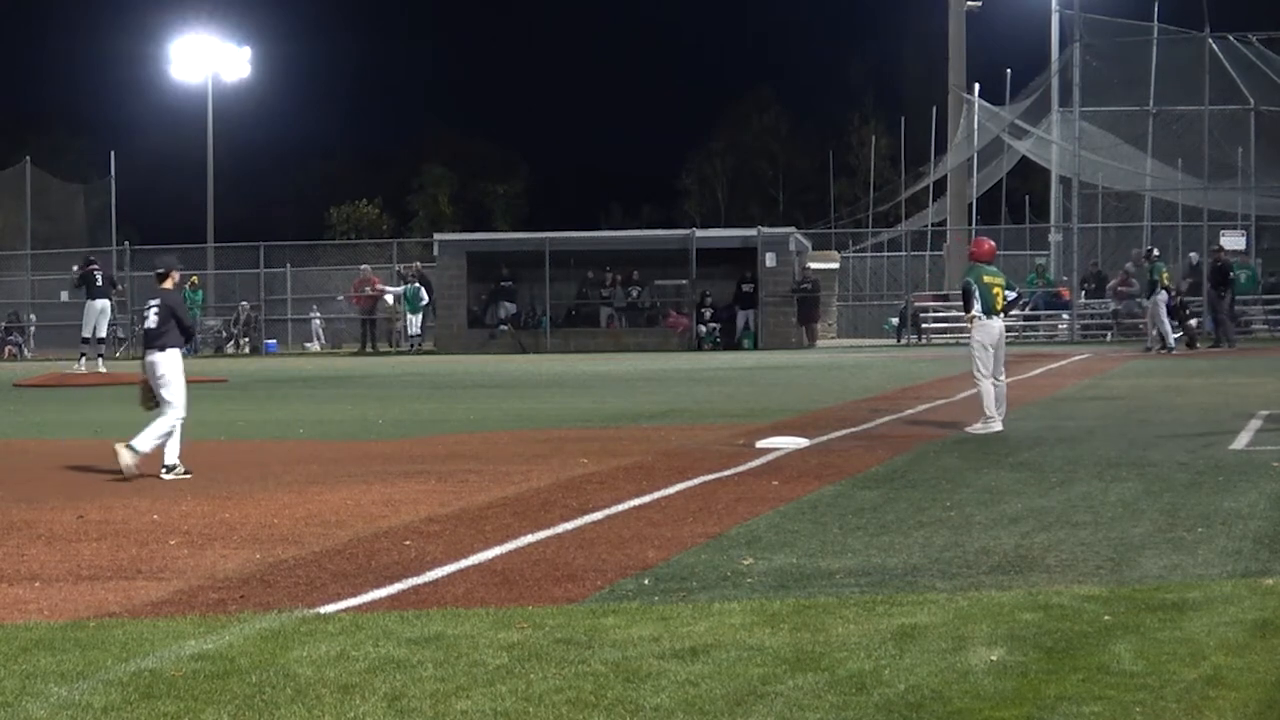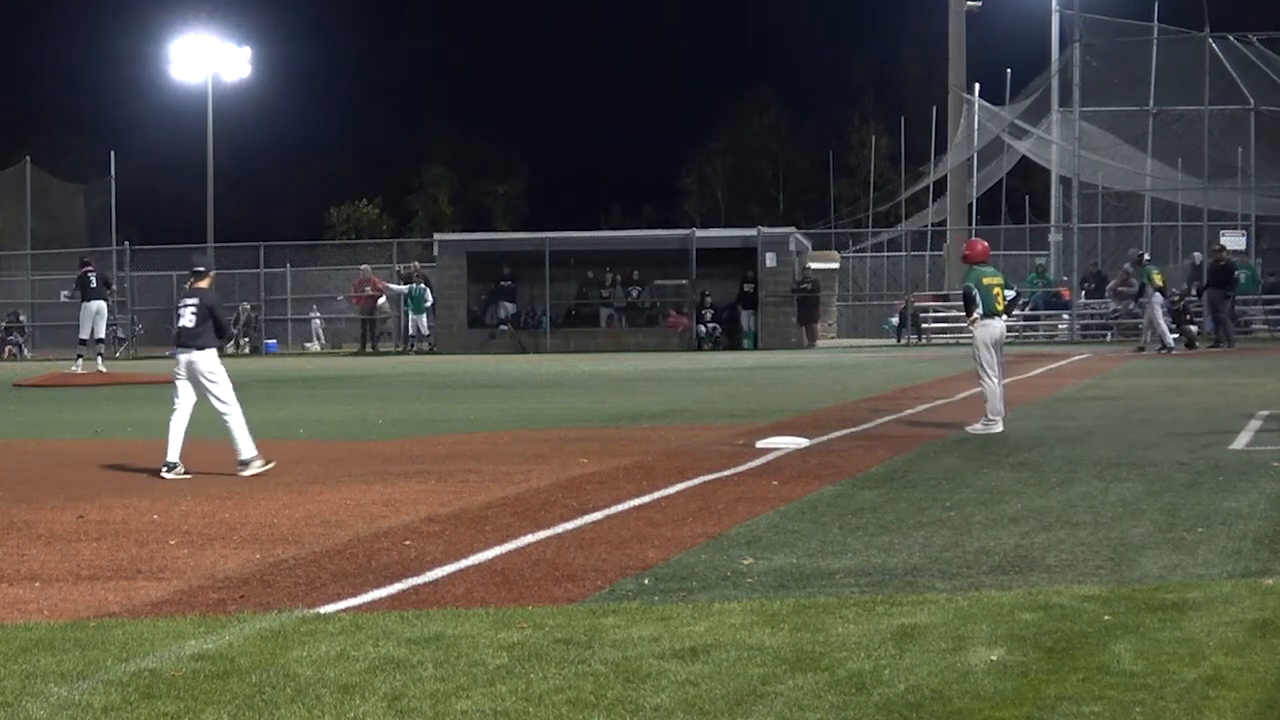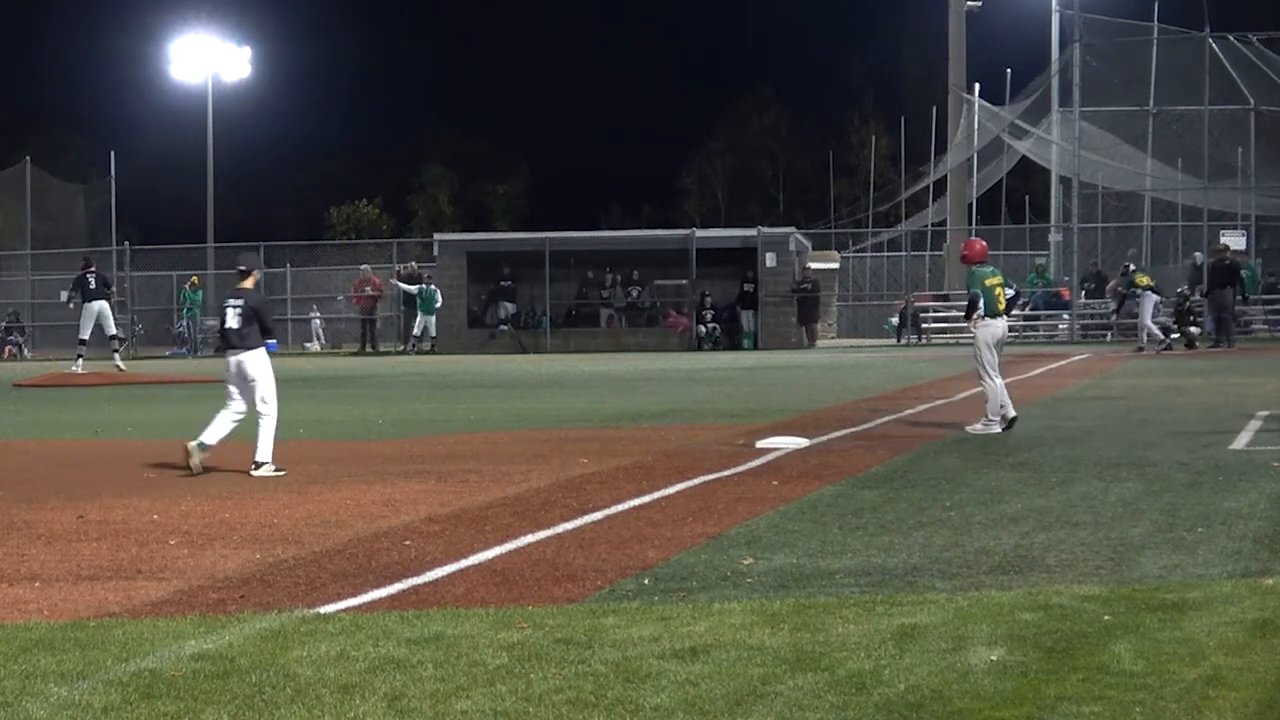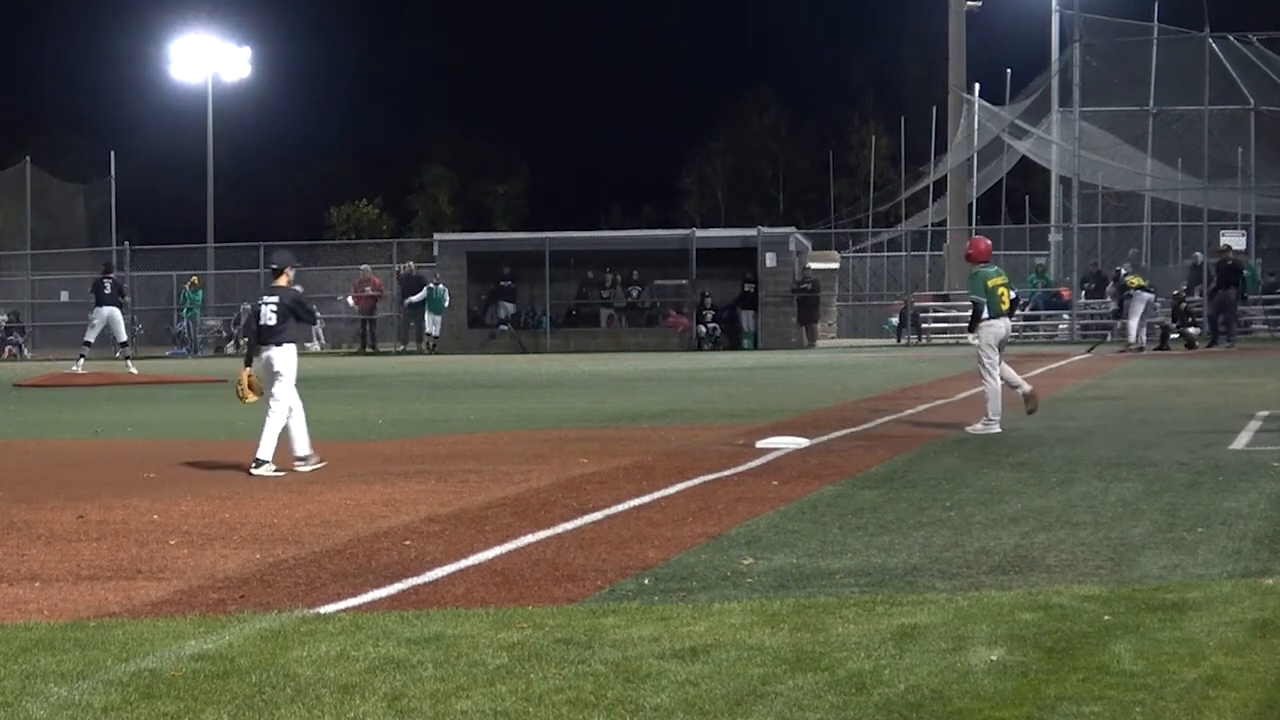
dt=0.3s
person 1, frame 1
left shoulder: (149, 301)
right shoulder: (172, 297)
left elbow: (147, 336)
right elbow: (189, 330)
left wrist: (147, 372)
right wrist: (180, 340)
left hip: (150, 357)
right hip: (168, 357)
left knee: (172, 411)
right knee: (174, 415)
left ankle: (171, 465)
right ankle: (133, 448)
person 1, frame 2
left shoulder: (183, 299)
right shoulder: (209, 297)
left elbow: (185, 330)
right elbow: (225, 332)
right wrist: (217, 340)
left hip: (182, 357)
right hip: (205, 357)
left knee: (181, 411)
right knee: (230, 409)
left ankle: (171, 464)
right ankle: (248, 460)
person 1, frame 3
left shoulder: (227, 299)
right shoulder: (255, 298)
left elbow: (223, 334)
right elbow: (270, 332)
left hip: (232, 357)
right hip: (254, 356)
left knee: (234, 409)
right knee: (267, 410)
left ankle: (200, 446)
right ankle: (262, 463)
person 1, frame 4
left shoulder: (262, 297)
right shoulder: (291, 295)
left elbow: (252, 332)
right elbow: (312, 318)
left wrist: (248, 364)
left hip: (265, 354)
right hip: (284, 353)
left knee: (293, 405)
right knee: (278, 407)
left ankle: (304, 456)
right ankle: (261, 461)
person 2, frame 1
left shoulder: (975, 270)
right shoulder: (999, 274)
left elbow: (967, 287)
right elbow: (1015, 295)
left wrist: (968, 311)
right wrist: (1003, 312)
left hip: (982, 325)
right hip: (998, 325)
left knee: (983, 375)
right knee: (998, 375)
left ankle: (990, 420)
right ankle: (997, 419)
person 2, frame 2
left shoulder: (973, 273)
right shoulder: (997, 274)
left elbow: (968, 292)
right elbow: (1014, 294)
left wrist: (970, 315)
right wrist: (1005, 313)
left hip: (984, 327)
right hip: (1000, 325)
left knee: (988, 376)
right knee: (997, 375)
left ankle: (991, 422)
right ankle: (997, 418)
person 2, frame 3
left shoulder: (975, 274)
right shoulder: (995, 272)
left elbow: (974, 299)
left wrist: (967, 317)
right wrist: (1005, 314)
left hip: (986, 326)
right hip: (1001, 324)
left knee: (988, 375)
right knee: (993, 372)
left ankle: (991, 422)
right ankle: (1007, 410)
person 2, frame 4
left shoulder: (977, 276)
right shoulder: (1000, 272)
left elbow: (978, 307)
right elbow: (1014, 298)
left wrist: (971, 329)
left hip: (988, 327)
right hip: (1005, 324)
left knee: (990, 374)
right knee: (996, 365)
left ankle: (991, 422)
right ankle: (1025, 389)
